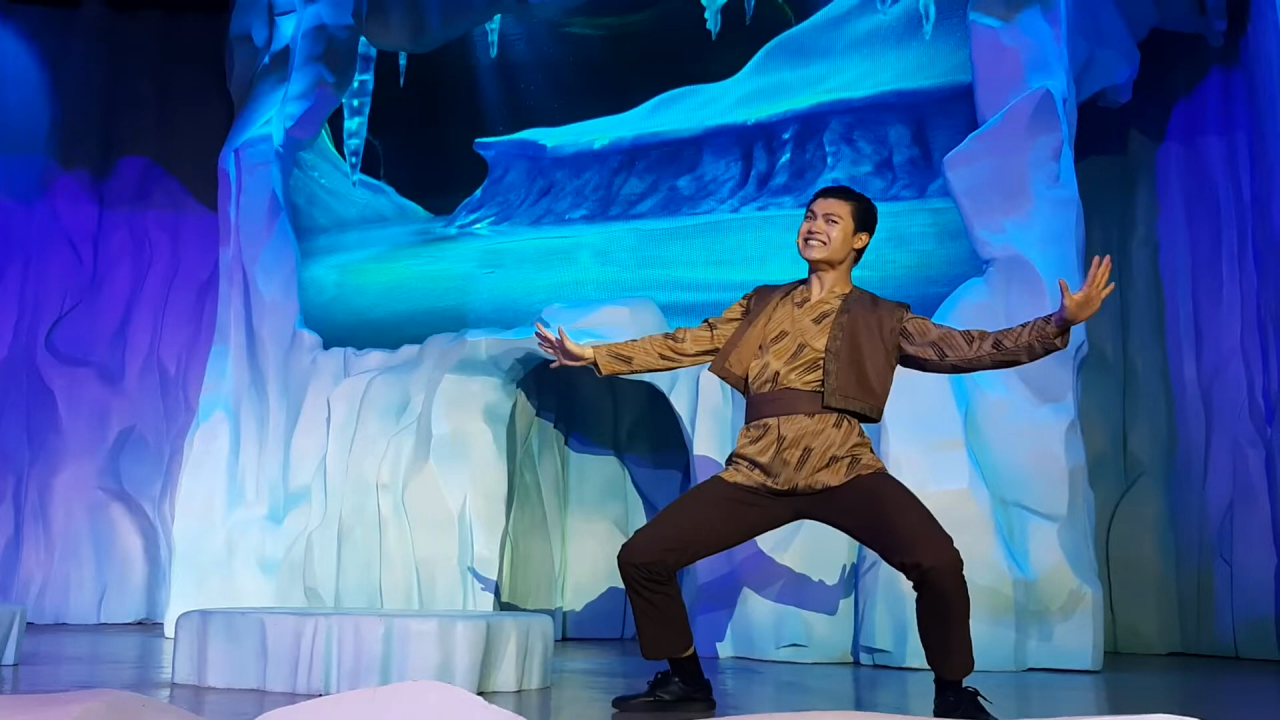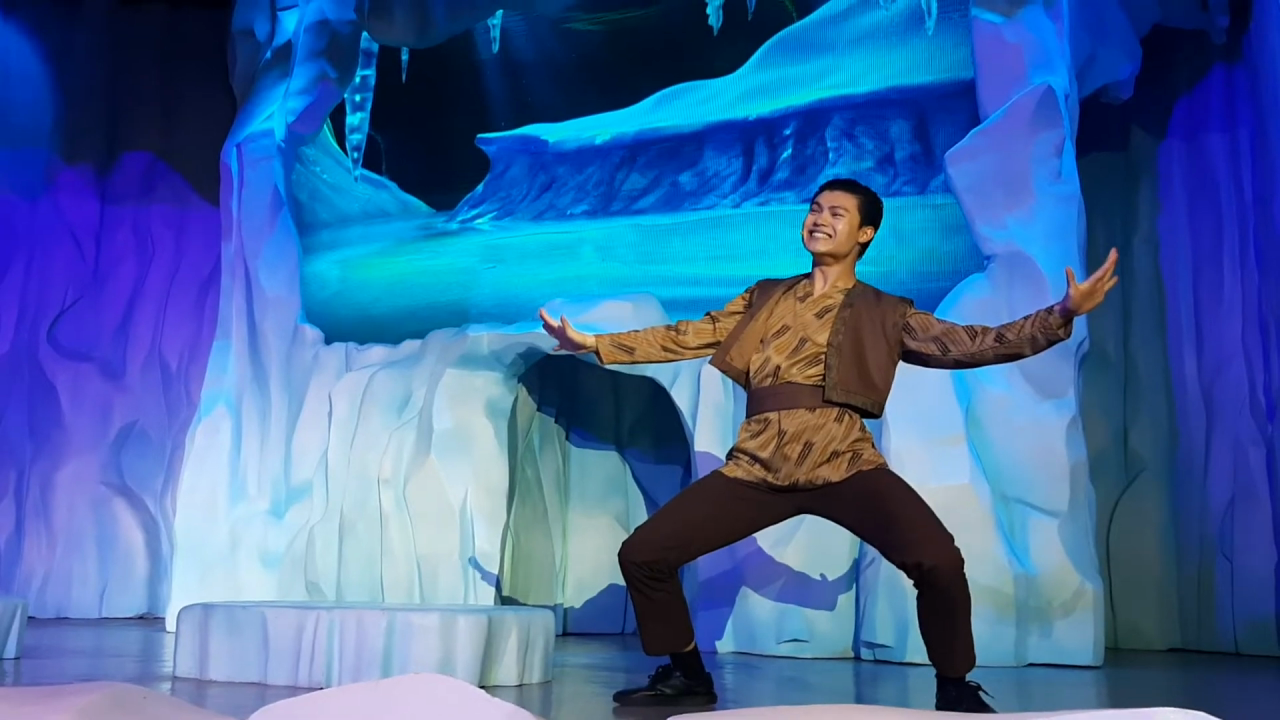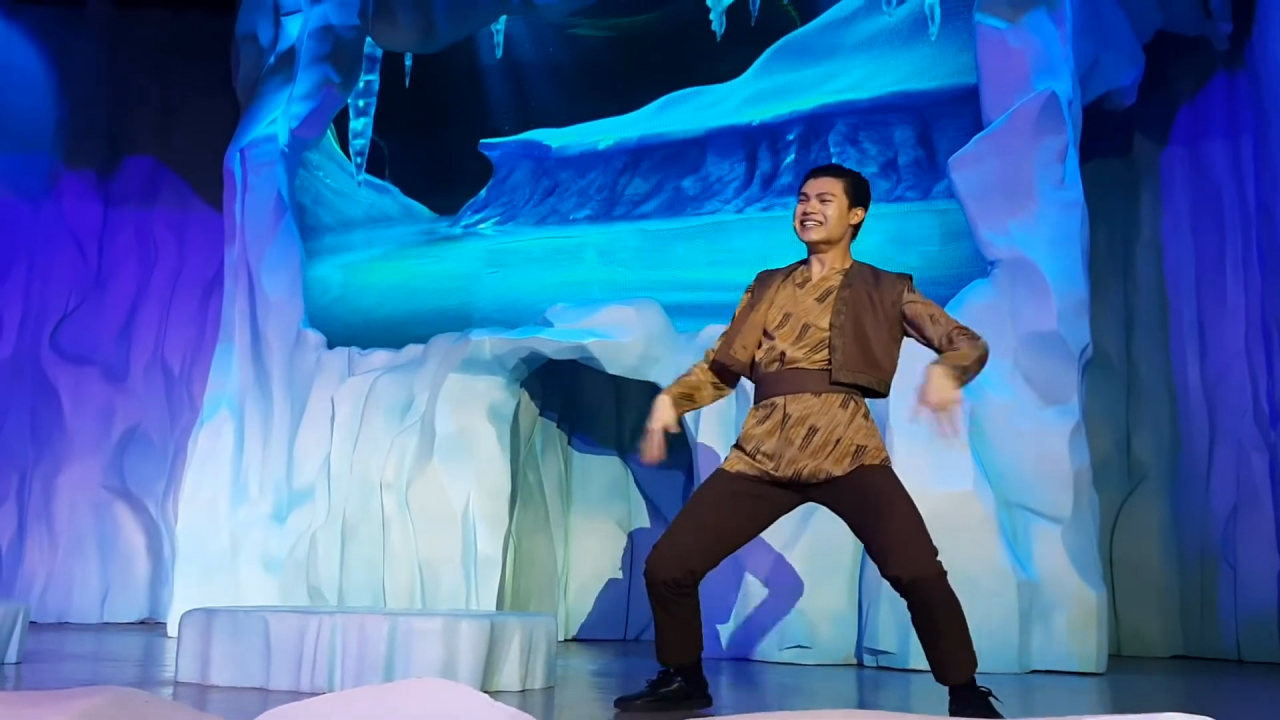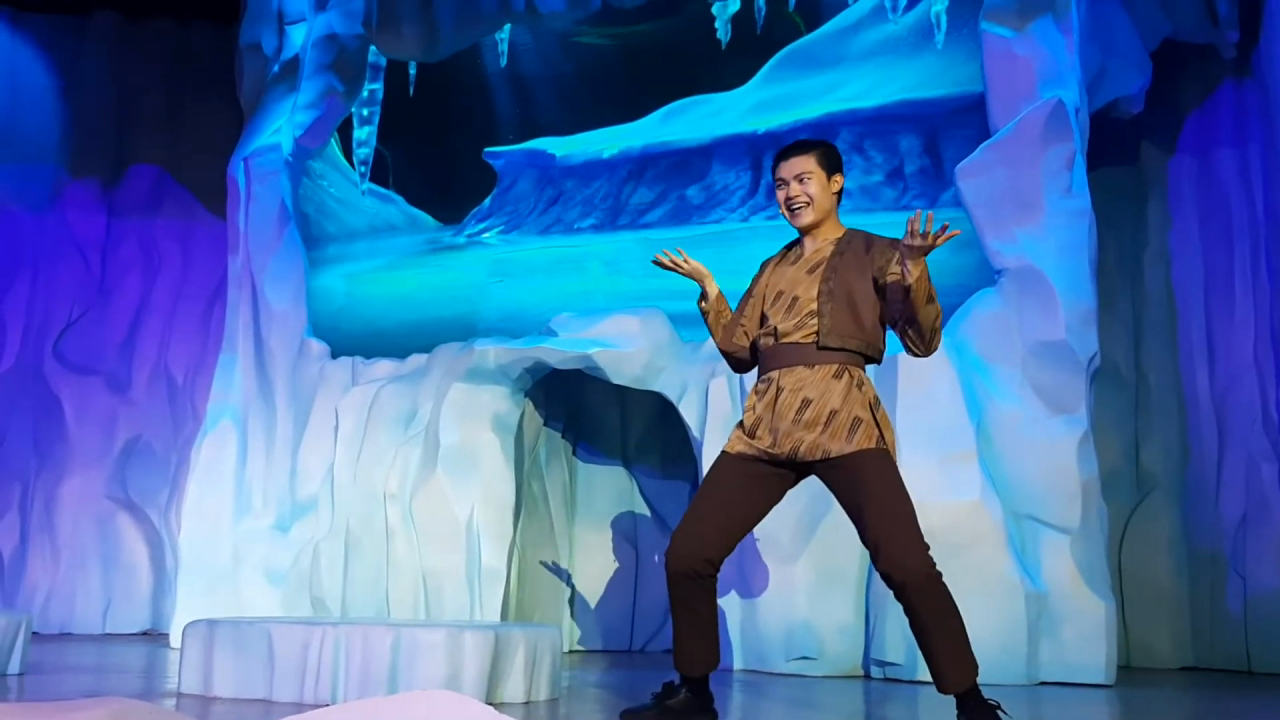
dt=1s
person 1, frame 1
left shoulder: (882, 319)
right shoulder: (762, 304)
left elbow: (963, 349)
right elbow: (686, 344)
left wrist: (1058, 323)
right wrist: (594, 355)
left hip: (842, 468)
right hip: (755, 472)
left knee: (939, 564)
right knee: (641, 557)
person 1, frame 2
left shoulder: (886, 314)
right shoulder: (764, 298)
left elbow: (970, 344)
right elbow: (688, 337)
left wrist: (1062, 314)
right wrist: (593, 343)
left hip: (843, 464)
right hip: (756, 467)
left knee: (940, 562)
right knee: (642, 554)
left ankle: (955, 688)
right ankle: (687, 676)
person 1, frame 3
left shoulder: (886, 289)
right shoulder: (767, 286)
left elbow: (967, 344)
right elbow: (722, 363)
left wrist: (945, 371)
right wrist: (670, 398)
left hip: (847, 450)
right hip: (761, 454)
left knee: (918, 571)
right knee: (666, 566)
person 1, frame 4
left shoulder: (877, 253)
right shoulder: (772, 268)
left elbow: (922, 340)
right elbow: (739, 353)
left wrist: (913, 267)
right wrist: (708, 290)
left hip: (844, 421)
right hip: (764, 427)
left knee: (907, 565)
right knee: (686, 556)
